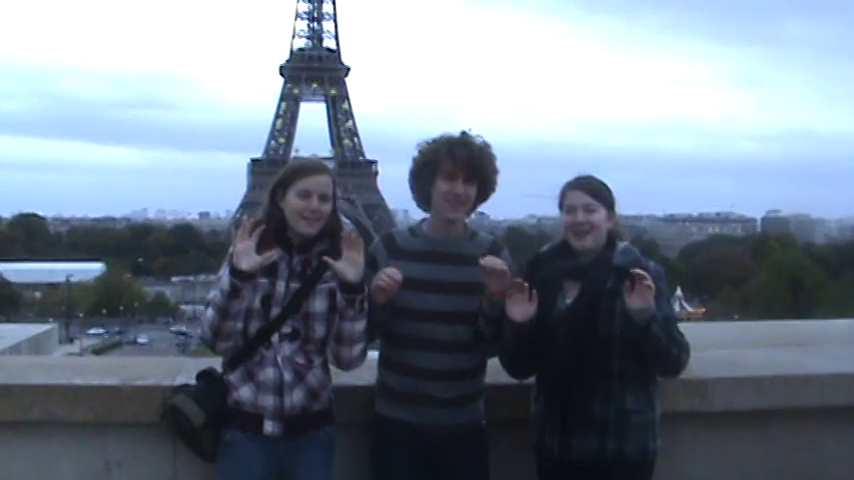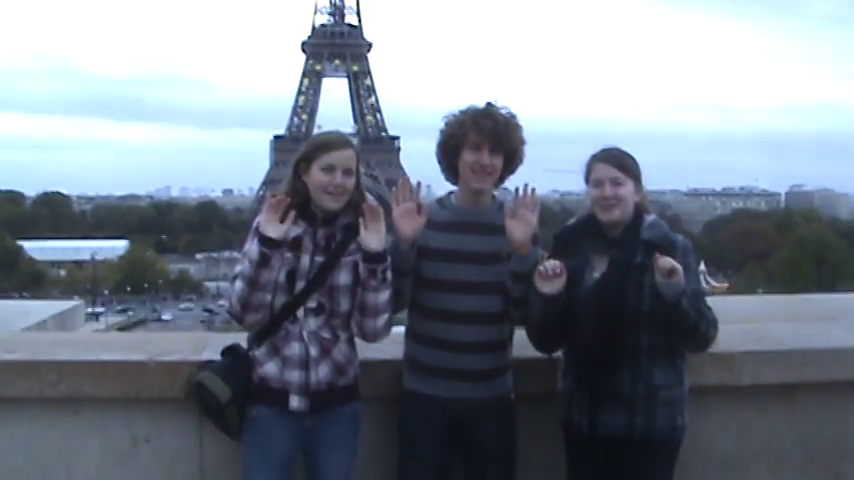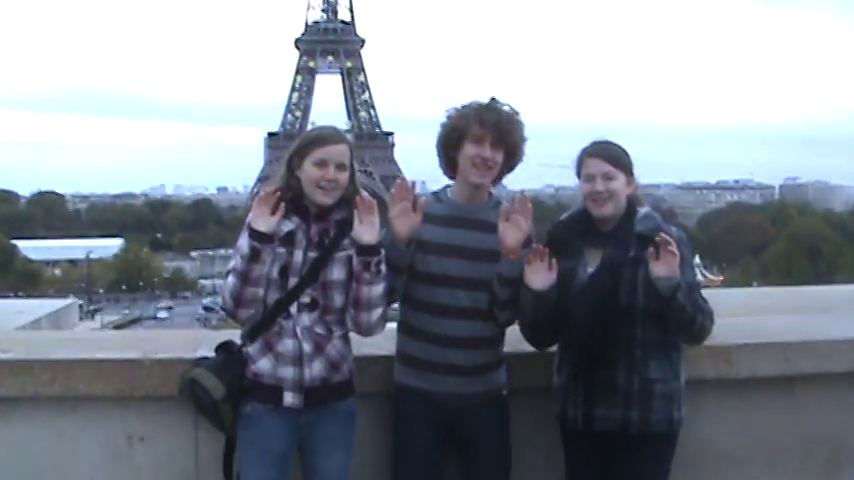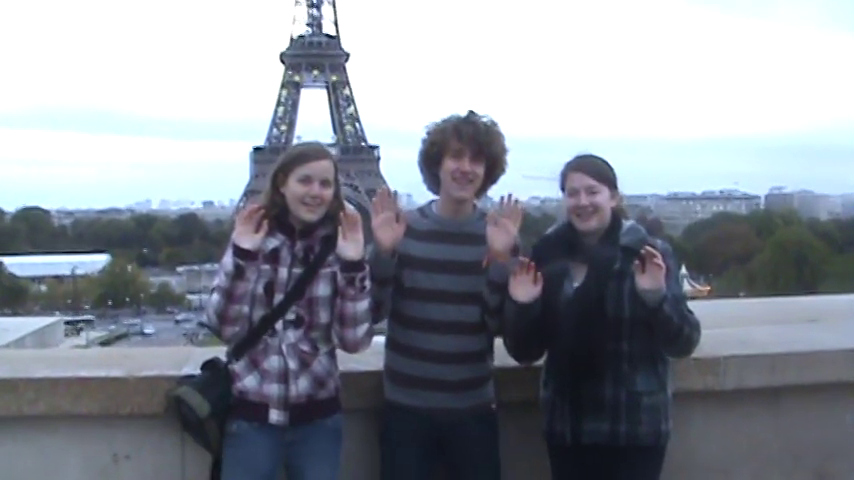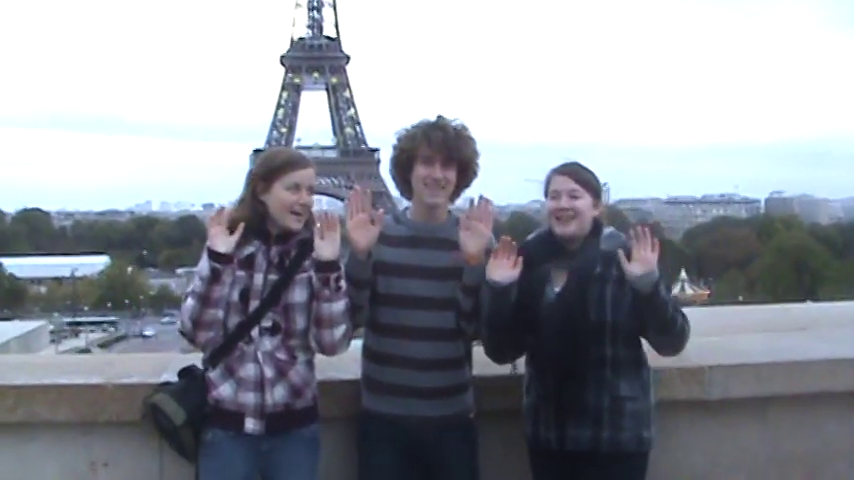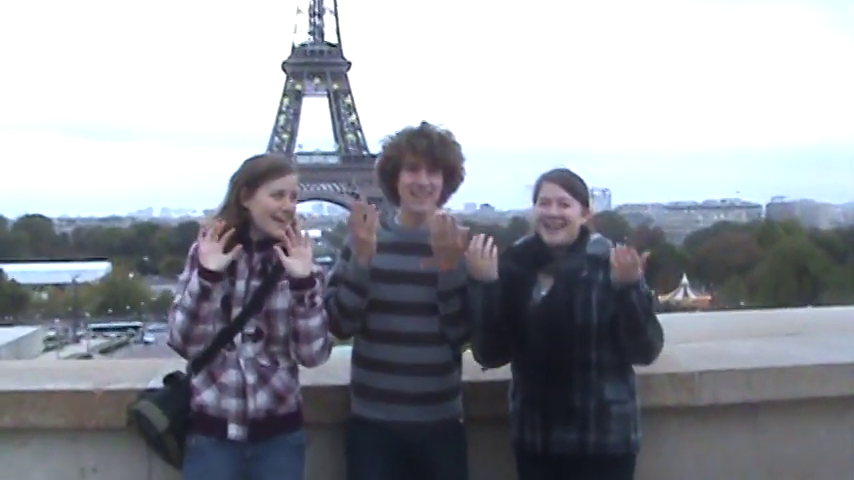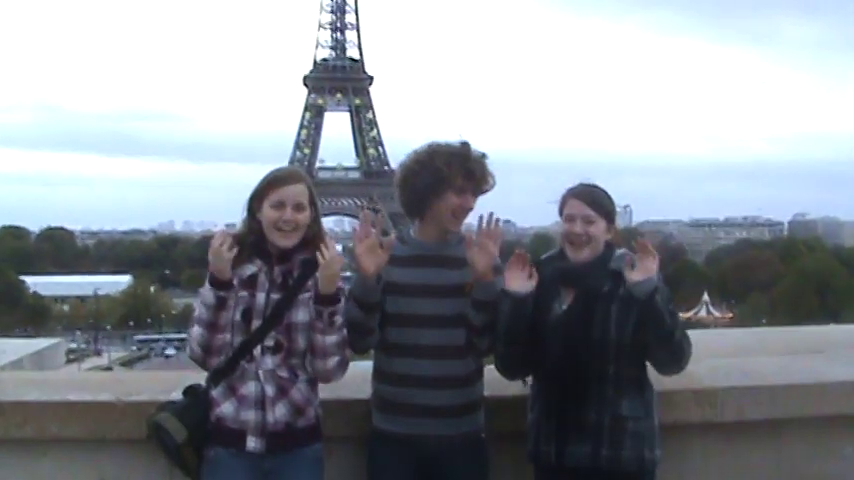
dt=0.7s
person 1, frame 1
left shoulder: (491, 255)
right shoulder: (390, 248)
left elbow: (491, 347)
left wrist: (496, 296)
right wrist: (378, 300)
left hip: (464, 423)
right hip: (398, 419)
person 1, frame 2
left shoulder: (517, 226)
right shoulder: (423, 219)
left elbow: (522, 312)
right elbow: (394, 301)
left wrist: (523, 248)
right wrist: (404, 242)
left hip: (492, 396)
right hip: (425, 393)
person 1, frame 3
left shoulder: (512, 223)
right shoulder: (418, 213)
left elbow: (507, 315)
left wrist: (513, 252)
right wrist: (399, 240)
left hip: (484, 392)
right hip: (418, 389)
person 1, frame 4
left shoulder: (498, 234)
right shoulder: (404, 227)
left elbow: (499, 324)
right elbow: (373, 311)
left wrist: (500, 257)
right wrist: (383, 251)
left hip: (473, 408)
right hip: (407, 406)
person 1, frame 5
left shoulder: (474, 238)
right shoulder: (377, 233)
left elbow: (476, 328)
right elbow: (350, 317)
left wrist: (475, 262)
right wrist: (358, 254)
left hip: (451, 415)
right hip: (384, 414)
person 1, frame 6
left shoulder: (461, 245)
right shoulder: (363, 240)
left elbow: (461, 333)
right elbow: (340, 325)
left wrist: (449, 268)
right wrist: (362, 259)
left hip: (440, 421)
right hip: (372, 420)
person 1, frame 7
left shoulder: (481, 257)
right shoulder: (382, 255)
left elbow: (488, 344)
right elbow: (359, 342)
left wrist: (484, 278)
right wrist: (367, 278)
left hip: (462, 435)
right hip: (393, 434)
person 2, frame 1
left shoulder: (336, 264)
right shoulder: (250, 252)
left elbow: (348, 357)
right elbow: (218, 341)
left wrist: (353, 287)
right wrist: (238, 275)
left hip: (311, 432)
right hip: (247, 427)
person 2, frame 2
left shoulder: (360, 234)
right shoulder: (271, 226)
left elbow: (373, 330)
right elbow: (245, 315)
left wrist: (375, 257)
right wrist: (266, 245)
left hip: (336, 407)
right hip: (272, 403)
person 2, frame 3
left shoulder: (354, 229)
right shoulder: (268, 220)
left elbow: (368, 324)
right elbow: (239, 311)
left wrist: (369, 250)
right wrist: (257, 238)
left hip: (331, 402)
right hip: (266, 398)
person 2, frame 4
left shoulder: (338, 247)
right shoulder: (253, 238)
left elbow: (354, 340)
right elbow: (225, 328)
left wrist: (353, 265)
right wrist: (242, 256)
left hip: (318, 419)
right hip: (251, 417)
person 2, frame 5
left shoulder: (314, 252)
right shoulder: (228, 244)
left elbow: (332, 342)
right elbow: (199, 334)
left wrist: (329, 267)
right wrist: (216, 260)
left hip: (295, 426)
right hip: (228, 424)
person 2, frame 6
left shoulder: (297, 259)
right shoulder: (208, 252)
left elbow: (313, 354)
right elbow: (186, 344)
left wrist: (303, 282)
right wrist: (207, 275)
left hip: (279, 433)
right hip: (212, 431)
person 2, frame 7
left shoulder: (319, 275)
right shoulder: (231, 265)
left elbow: (329, 369)
right elbow: (207, 357)
left wrist: (328, 297)
right wrist: (220, 286)
left hip: (298, 444)
right hip: (231, 441)
person 3, frame 1
left shoulder: (640, 274)
right shoulder: (544, 273)
left elbow: (673, 363)
right elbow: (520, 368)
left wrist: (645, 316)
right wrist: (518, 325)
left hip: (624, 446)
right hip: (556, 443)
person 3, frame 2
left shoulder: (669, 248)
right shoulder: (571, 246)
left elbow: (701, 338)
right elbow: (546, 341)
left wrist: (676, 292)
right wrist: (546, 298)
left hip: (651, 421)
right hip: (584, 418)
person 3, frame 3
left shoulder: (662, 241)
right shoulder: (564, 242)
left elbow: (697, 330)
right elbow: (542, 338)
left wrist: (670, 284)
right wrist: (537, 294)
left hip: (647, 415)
right hip: (580, 412)
person 3, frame 4
left shoulder: (647, 254)
right shoulder: (549, 255)
left elbow: (684, 342)
right elbow: (526, 352)
left wrist: (657, 296)
right wrist: (521, 306)
left hip: (634, 427)
right hip: (567, 427)
person 3, frame 5
left shoulder: (625, 262)
right shoulder: (529, 263)
left elbow: (672, 340)
right elbow: (502, 351)
left wrist: (649, 286)
right wrist: (499, 292)
left hip: (617, 432)
right hip: (549, 432)
person 3, frame 6
left shoulder: (610, 266)
right shoulder: (514, 267)
left elbow: (645, 350)
right elbow: (490, 354)
left wrist: (628, 287)
right wrist: (485, 285)
left hip: (603, 437)
right hip: (535, 437)
person 3, frame 7
left shoulder: (634, 282)
right shoulder: (542, 280)
left elbow: (673, 360)
right elbow: (511, 366)
left wrist: (648, 293)
right wrist: (515, 300)
left hip: (621, 451)
right hip: (553, 449)
